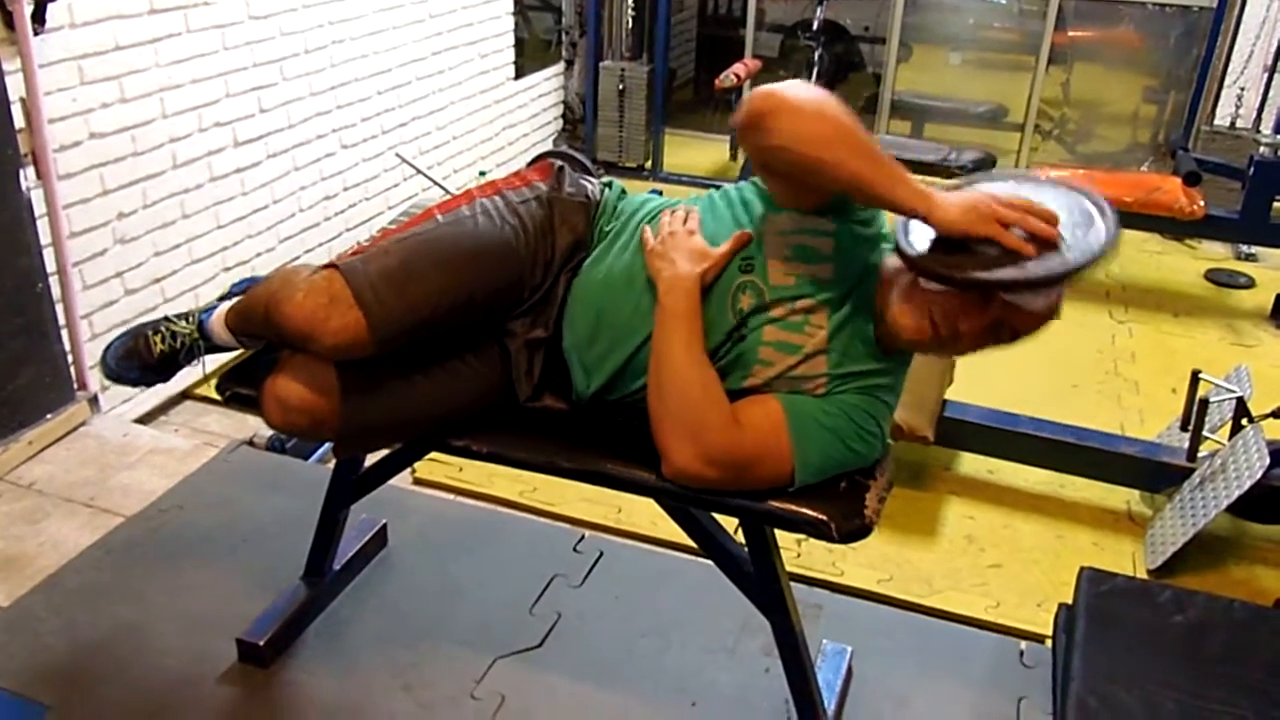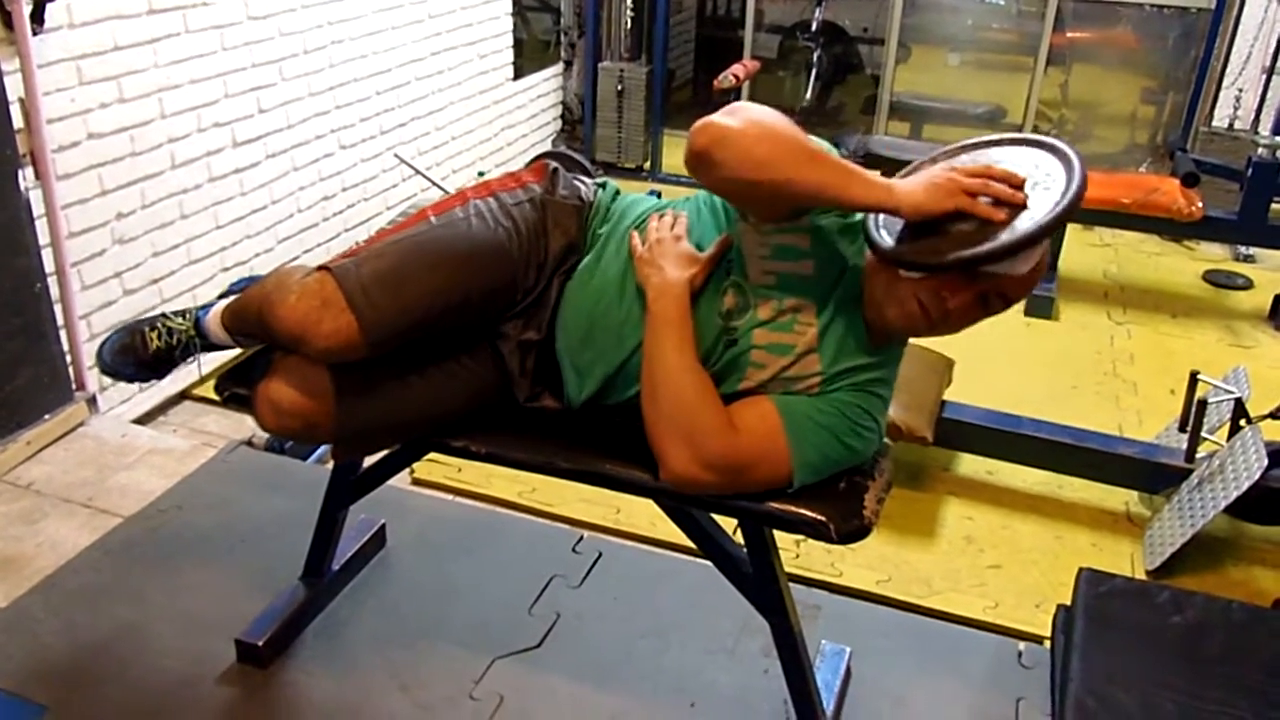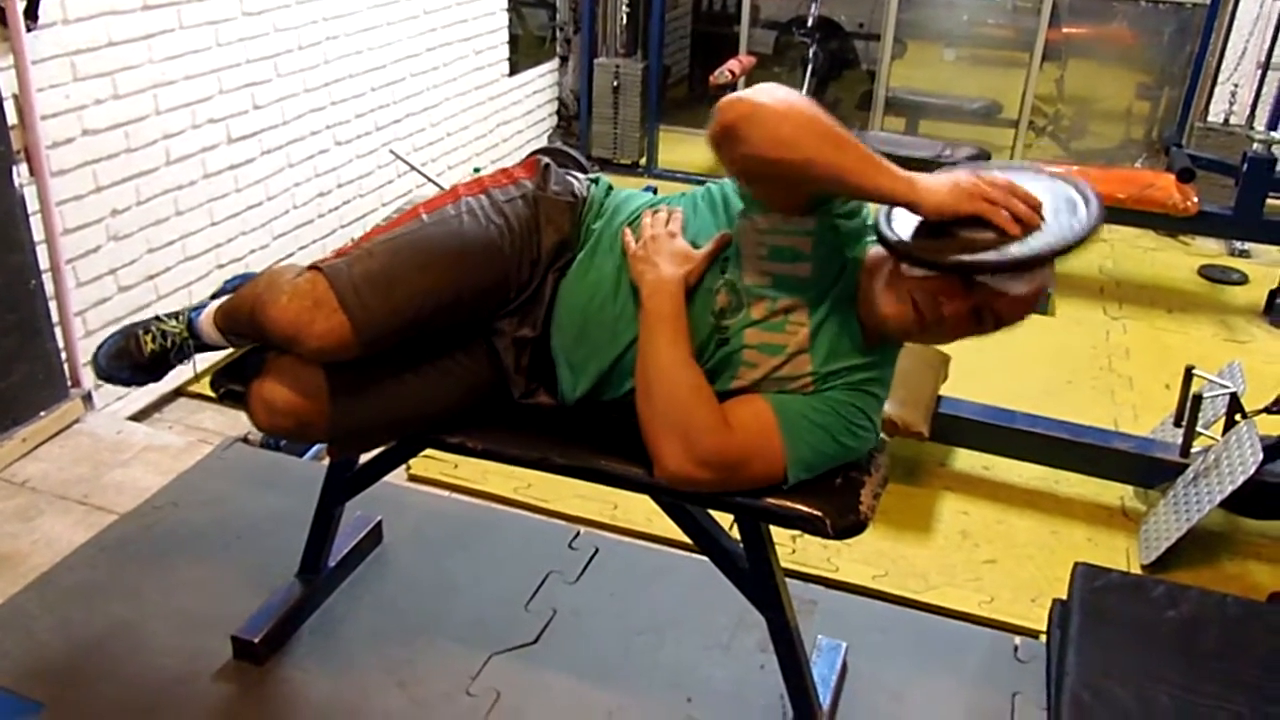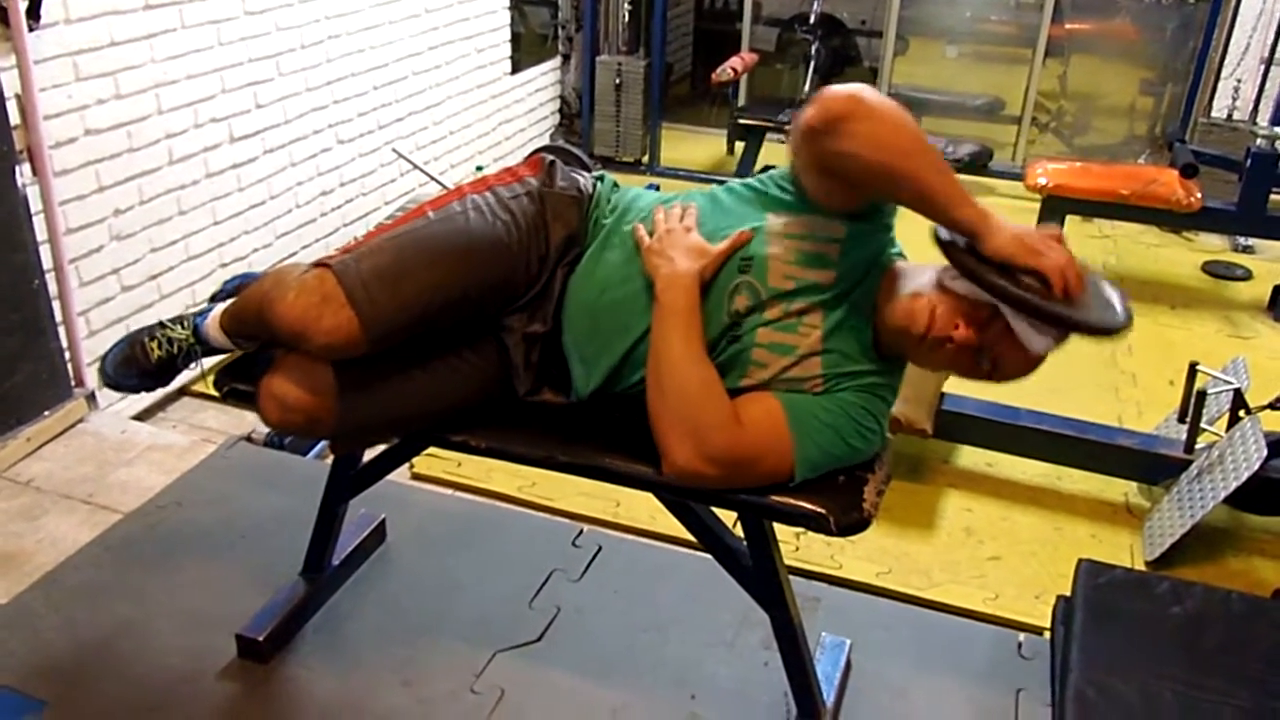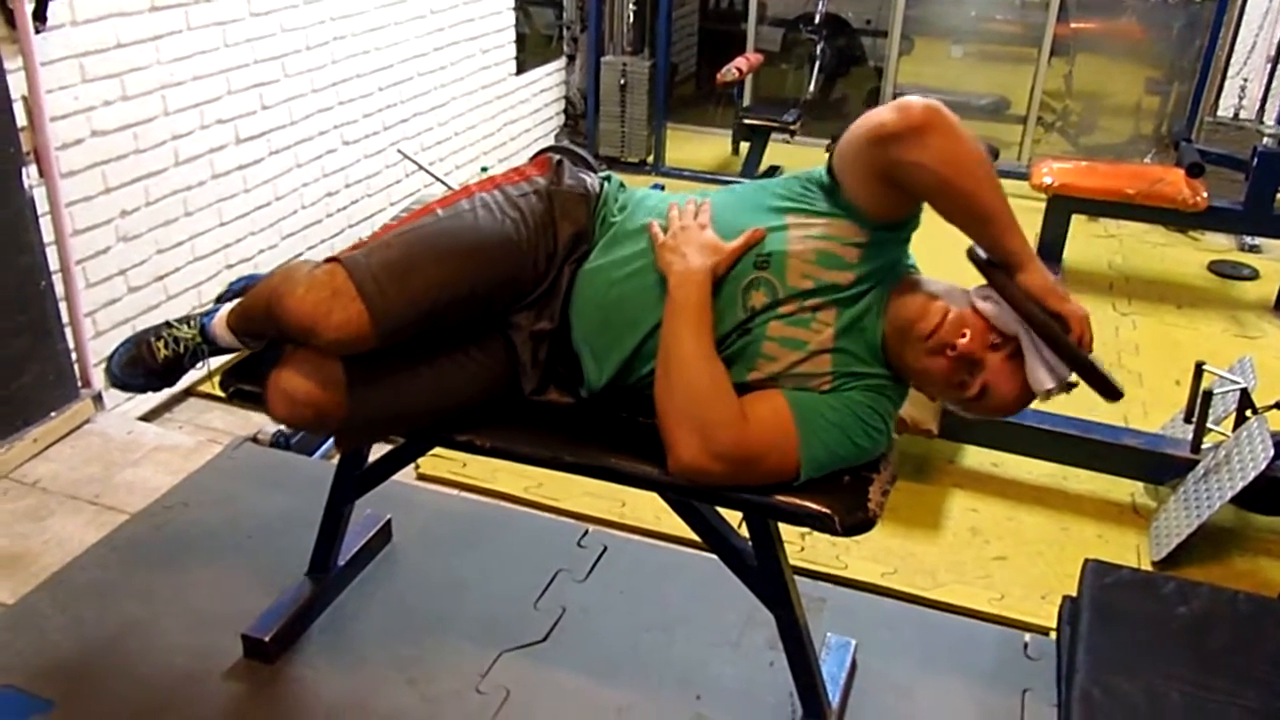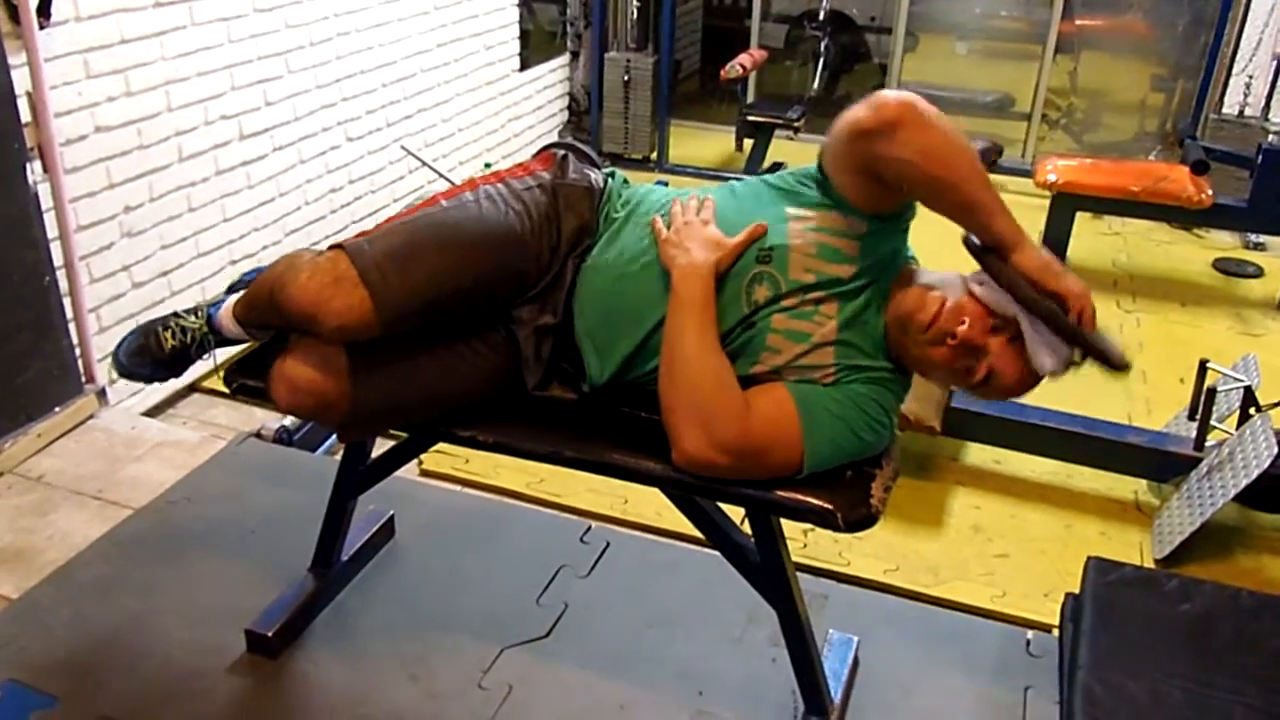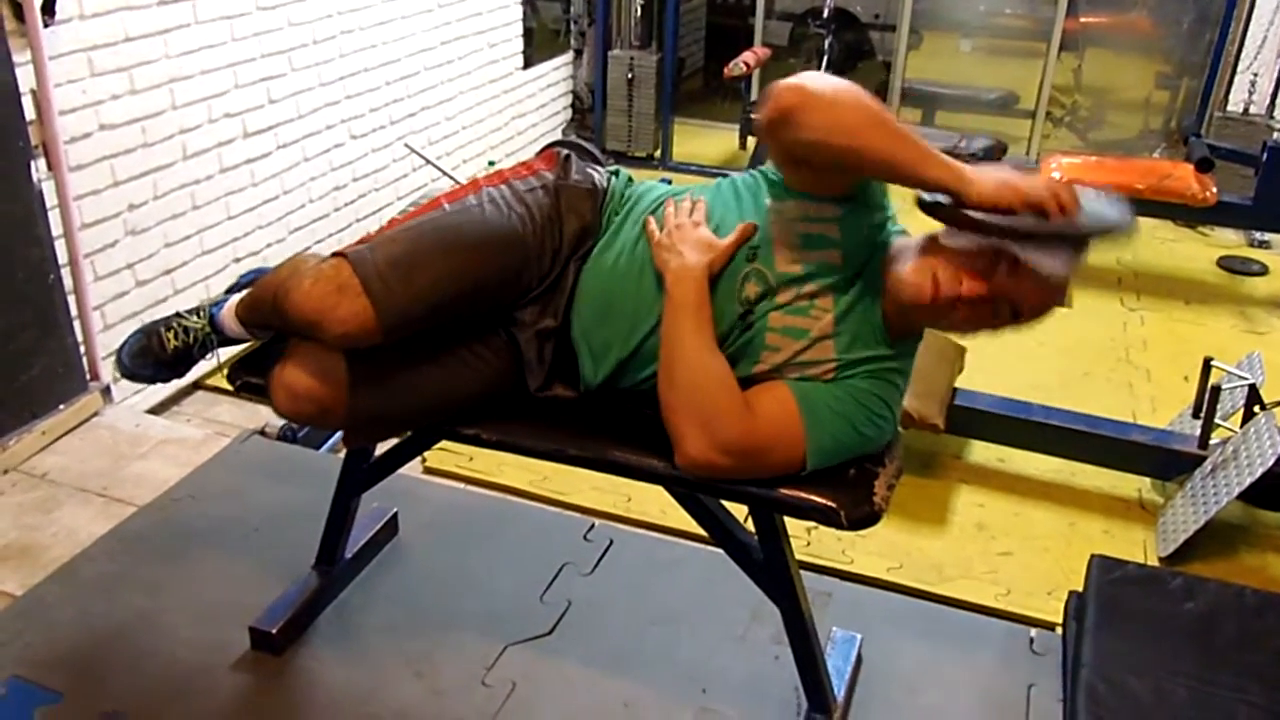
dt=0.2s
person 1, frame 1
left shoulder: (854, 414)
right shoulder: (852, 222)
left elbow: (696, 455)
right elbow: (770, 111)
left wrist: (678, 285)
right wrist: (936, 202)
left hip: (540, 366)
left knee: (295, 403)
right knee: (324, 318)
left ankle: (266, 336)
right ankle: (232, 319)
person 1, frame 2
left shoulder: (850, 411)
right shoulder: (837, 212)
left elbow: (693, 459)
right elbow: (716, 142)
left wrist: (668, 291)
right wrist: (900, 190)
left hip: (531, 364)
left knee: (288, 404)
right knee: (315, 319)
left ankle: (259, 327)
right ankle: (225, 318)
person 1, frame 3
left shoulder: (845, 409)
right shoulder: (839, 208)
left elbow: (688, 457)
right elbow: (742, 118)
left wrist: (662, 287)
right wrist: (923, 189)
left hip: (528, 363)
left knee: (283, 406)
right knee: (308, 321)
left ankle: (252, 327)
right ankle: (222, 317)
person 1, frame 4
left shoulder: (852, 412)
right shoulder: (860, 223)
left elbow: (696, 454)
right elbow: (839, 111)
left wrist: (678, 282)
right wrist: (989, 227)
left hip: (533, 358)
left knee: (293, 403)
right knee: (317, 322)
left ankle: (263, 326)
right ankle: (225, 321)
person 1, frame 5
left shoulder: (856, 417)
right shoulder: (875, 234)
left elbow: (701, 450)
right elbow: (912, 125)
left wrist: (690, 279)
right wrist: (1027, 268)
left hip: (542, 354)
left knee: (300, 396)
right knee: (326, 312)
left ankle: (272, 321)
right ankle: (234, 320)
person 1, frame 6
left shoulder: (860, 409)
right shoulder: (872, 230)
left elbow: (703, 443)
right elbow: (891, 119)
left wrist: (692, 276)
right wrist: (1021, 250)
left hip: (544, 346)
left knee: (302, 384)
right knee: (329, 299)
left ankle: (274, 313)
right ankle: (237, 312)
person 1, frame 7
left shoulder: (864, 401)
right shoulder: (855, 211)
left elbow: (707, 445)
right elbow: (793, 103)
left wrist: (687, 275)
right wrist: (968, 180)
left hip: (544, 353)
left knee: (304, 392)
right knee: (331, 309)
left ankle: (274, 321)
right ankle: (240, 312)
